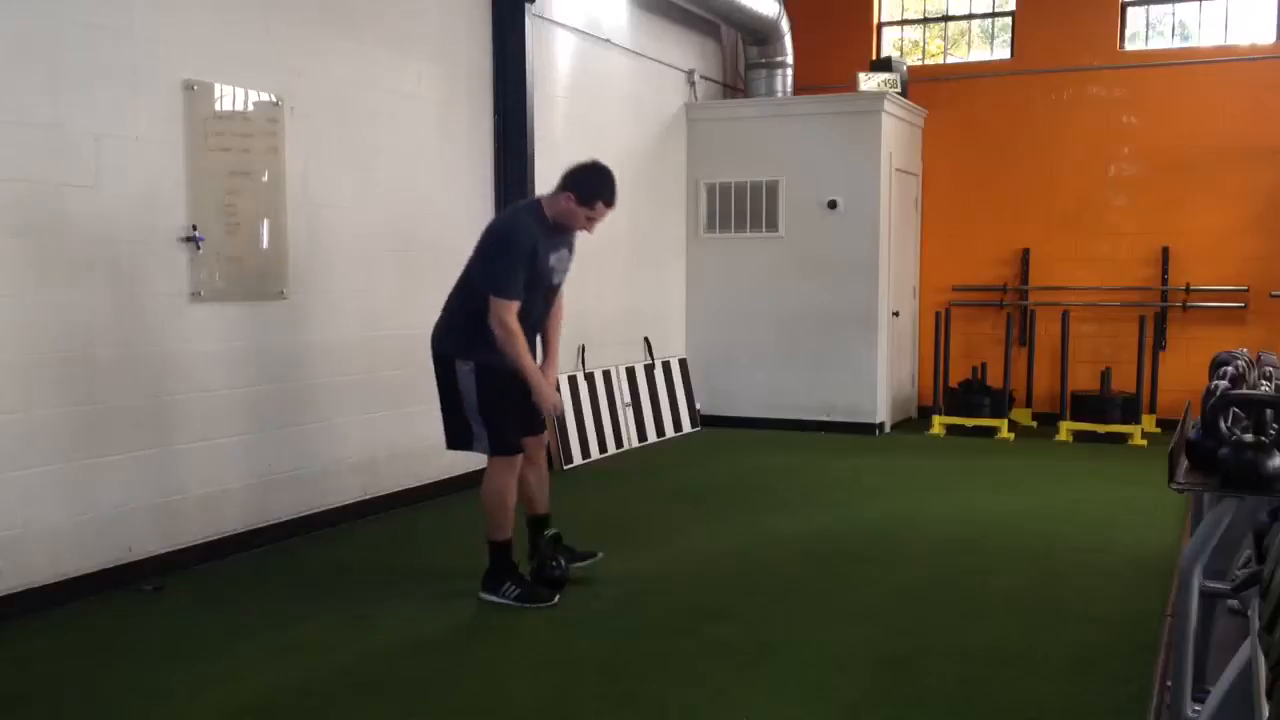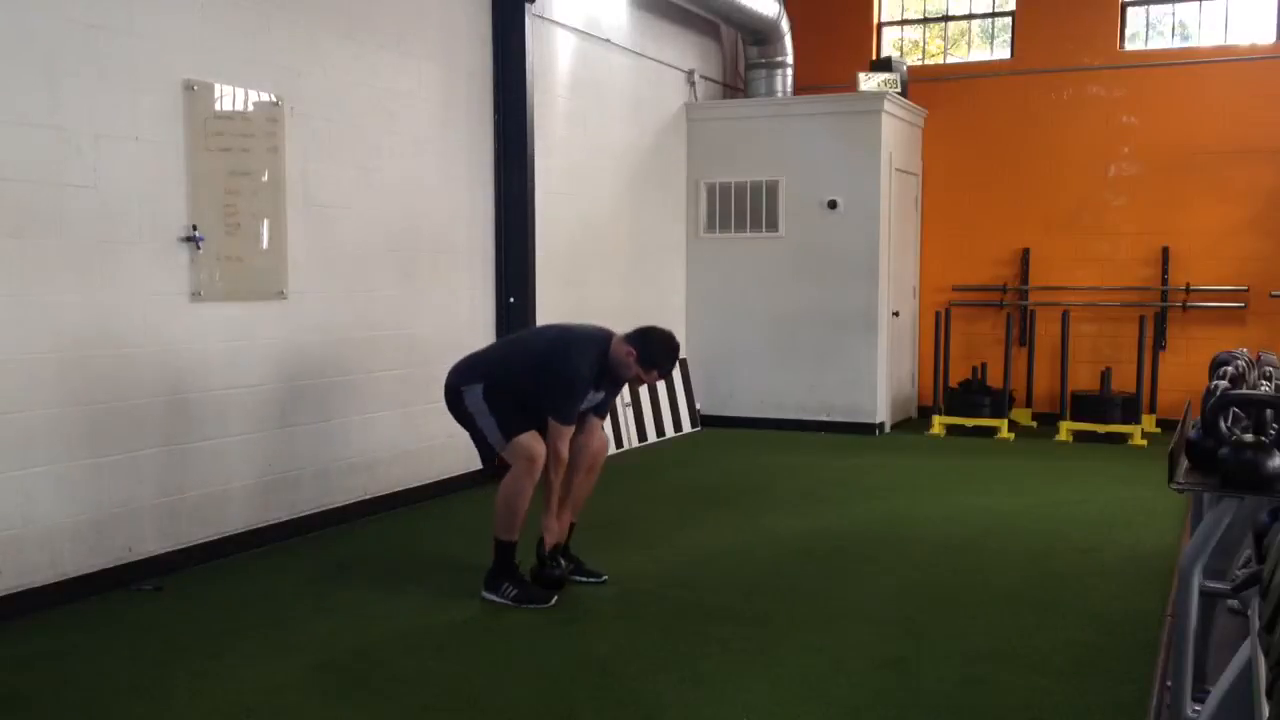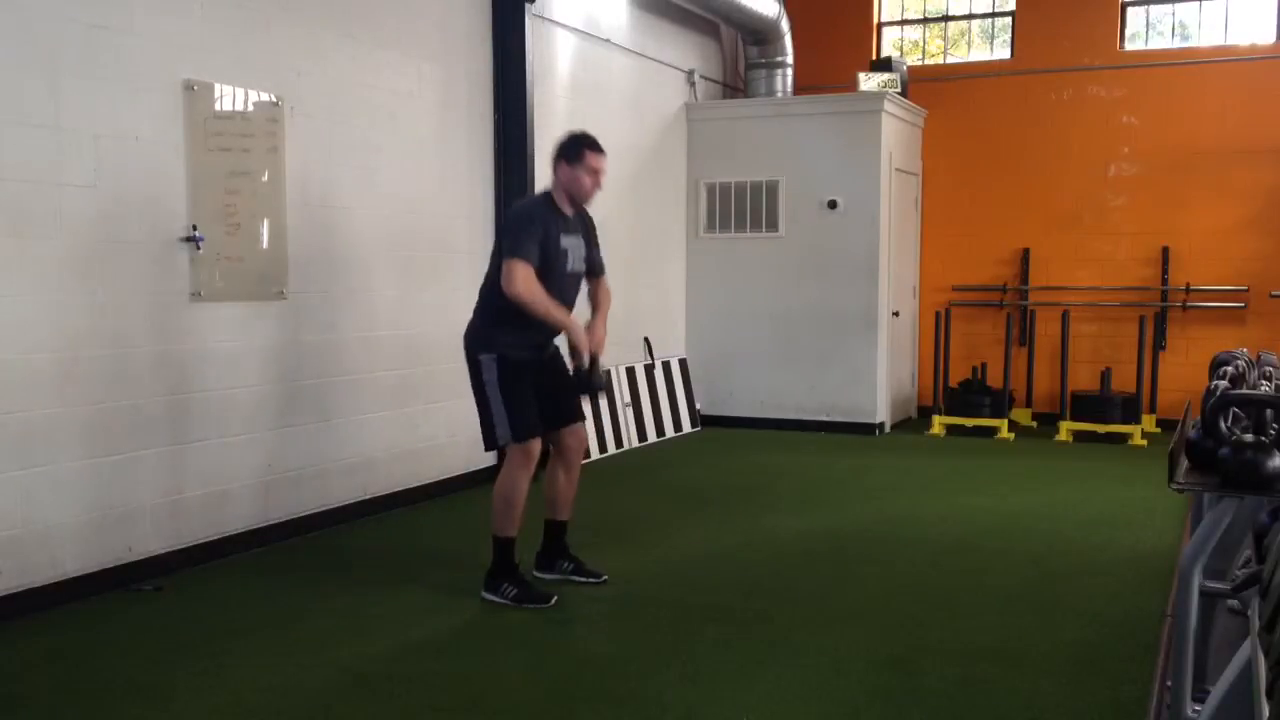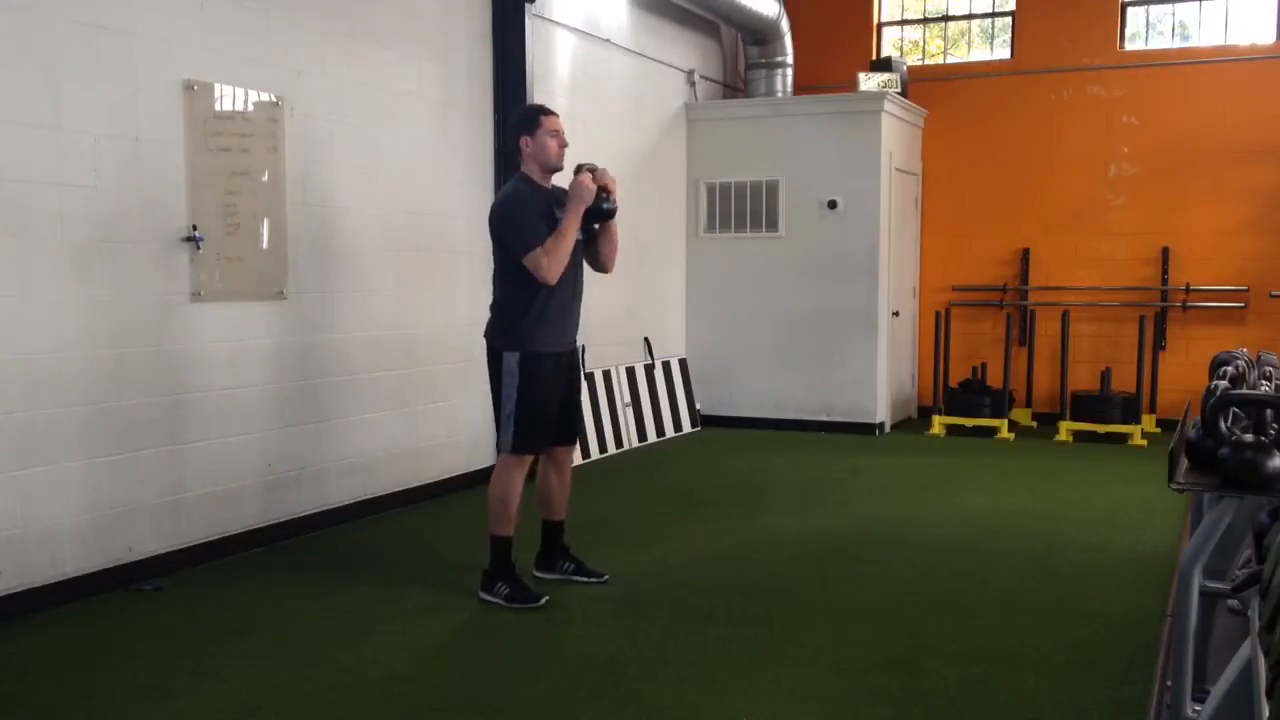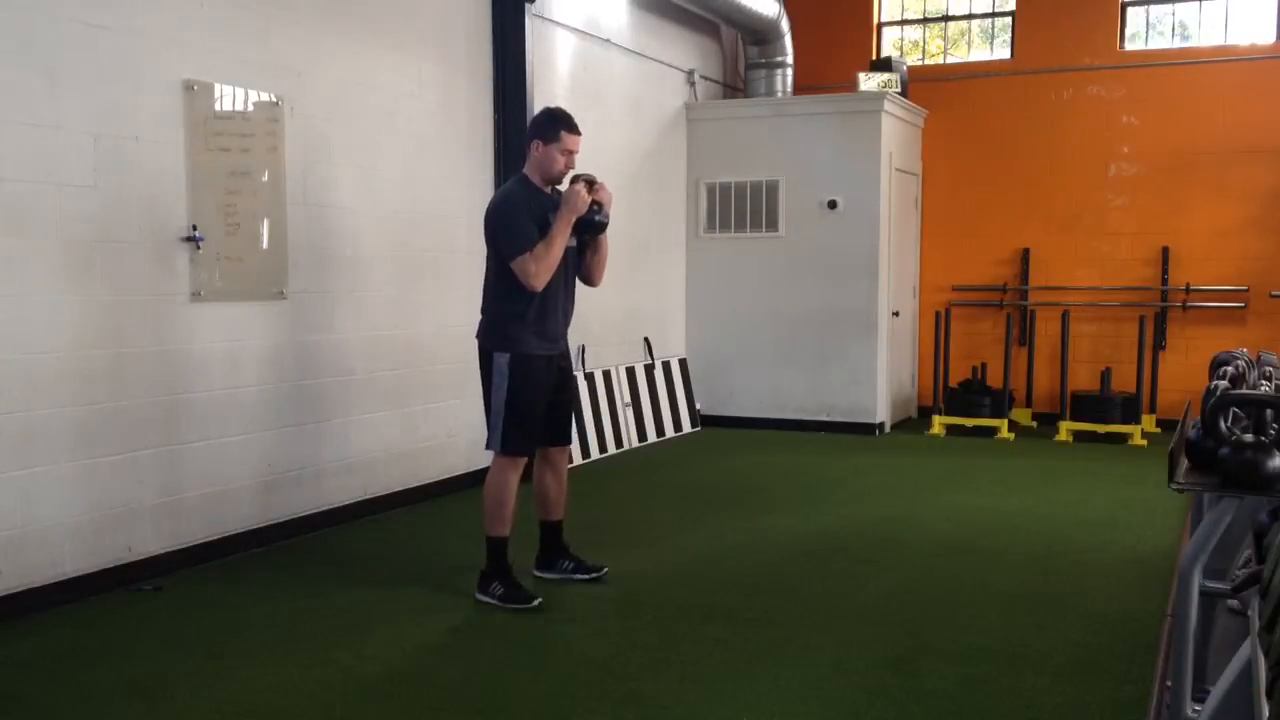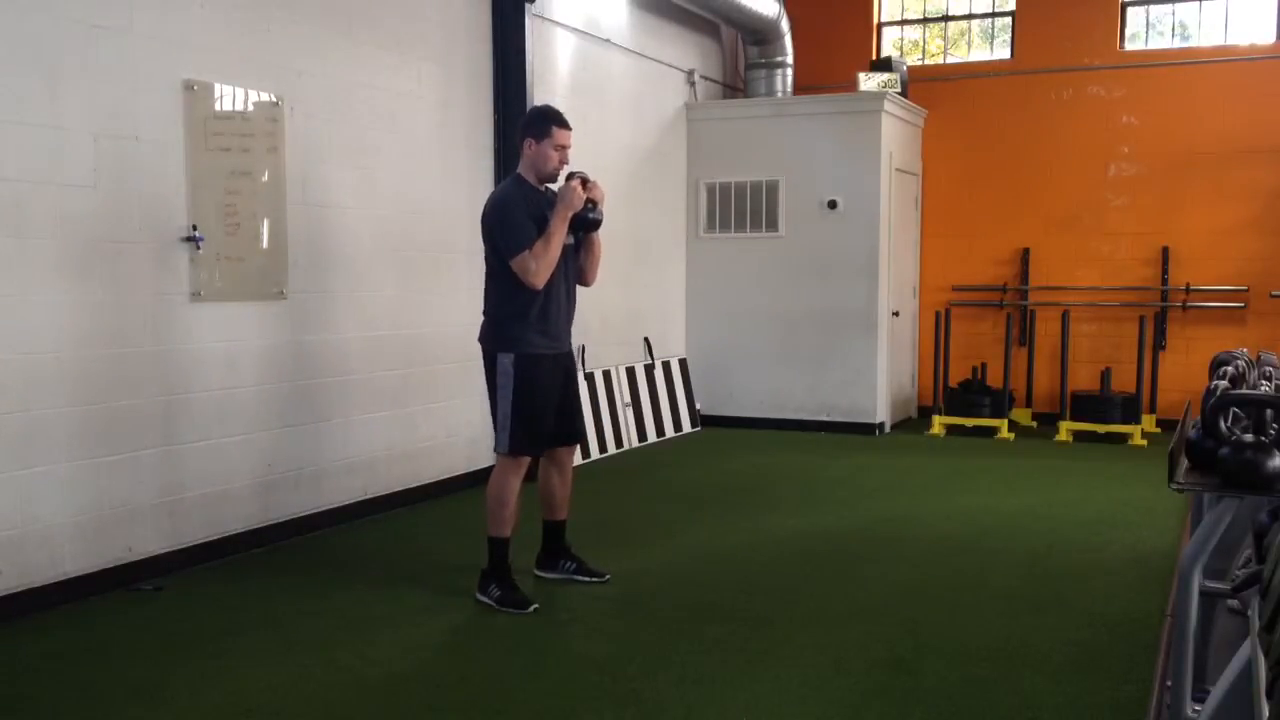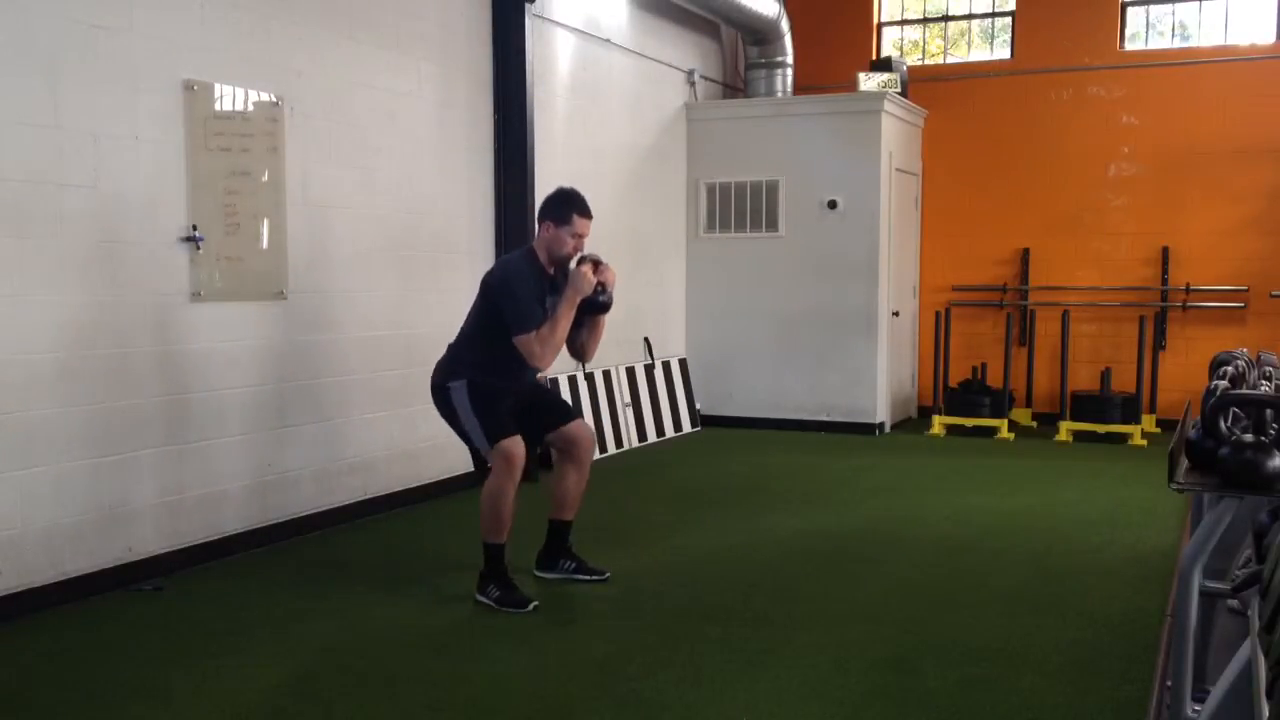
dt=0.7s
person 1, frame 1
left shoulder: (561, 231)
right shoulder: (517, 231)
left elbow: (551, 298)
right elbow: (503, 318)
left wrist: (551, 361)
right wrist: (538, 384)
left hip: (509, 351)
right hip: (472, 352)
left knee: (535, 444)
right knee: (507, 456)
left ankle: (543, 545)
right ankle: (500, 576)
person 1, frame 2
left shoulder: (613, 363)
right shoulder: (576, 362)
left elbow: (586, 437)
right elbow: (557, 447)
left wrist: (566, 509)
right wrist: (551, 515)
right hip: (476, 388)
left knee: (598, 446)
right knee: (531, 454)
left ankle: (558, 552)
right ankle: (501, 575)
person 1, frame 3
left shoulder: (583, 223)
right shoulder: (530, 216)
left elbow: (599, 282)
right elbow: (515, 283)
left wrist: (598, 322)
right wrist: (571, 326)
left hip: (538, 348)
right hip: (498, 350)
left knee: (573, 442)
right knee: (525, 450)
left ankle: (553, 554)
right ankle: (500, 574)
person 1, frame 4
left shoulder: (565, 198)
right shoulder: (515, 201)
left elbow: (605, 262)
right elbow: (548, 269)
right wrist: (576, 207)
left hip: (561, 345)
right hip: (522, 348)
left knee: (560, 450)
right knee: (517, 454)
left ankle: (552, 553)
right ankle: (497, 574)
person 1, frame 5
left shoulder: (562, 202)
right shoulder: (511, 202)
left elbow: (591, 275)
right elbow: (534, 276)
right wrist: (567, 216)
left hip: (553, 348)
right hip: (513, 350)
left knee: (555, 452)
right knee: (511, 456)
left ankle: (552, 553)
right ankle: (494, 573)
person 1, frame 6
left shoulder: (555, 199)
right shoulder: (507, 202)
left elbow: (585, 275)
right elbow: (534, 274)
right wrist: (563, 213)
left hip: (555, 347)
right hip: (516, 350)
left knee: (562, 450)
right knee: (516, 457)
left ankle: (554, 553)
right ankle: (494, 575)
person 1, frame 7
left shoulder: (562, 275)
right shoulder: (513, 275)
left elbow: (583, 353)
right elbow: (540, 356)
right wrist: (573, 296)
left hip: (514, 383)
right hip: (467, 382)
left knee: (580, 440)
right knee: (510, 455)
left ankle: (555, 552)
right ankle: (492, 575)
